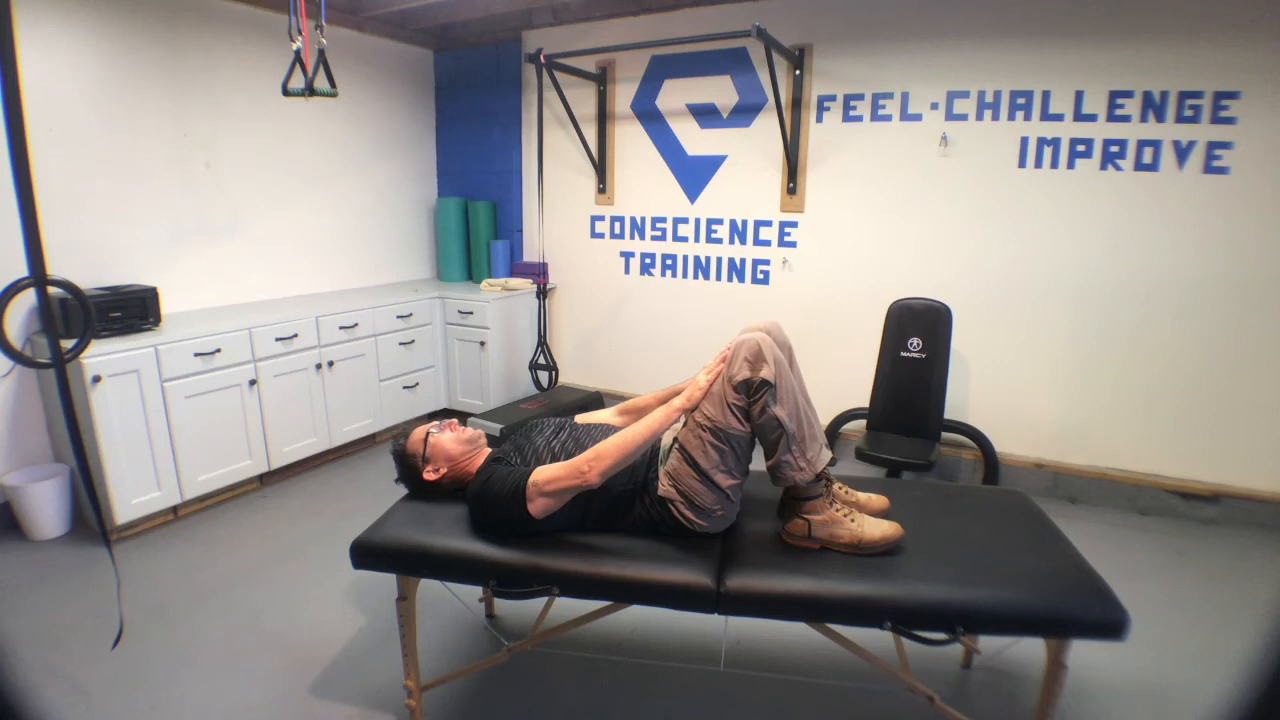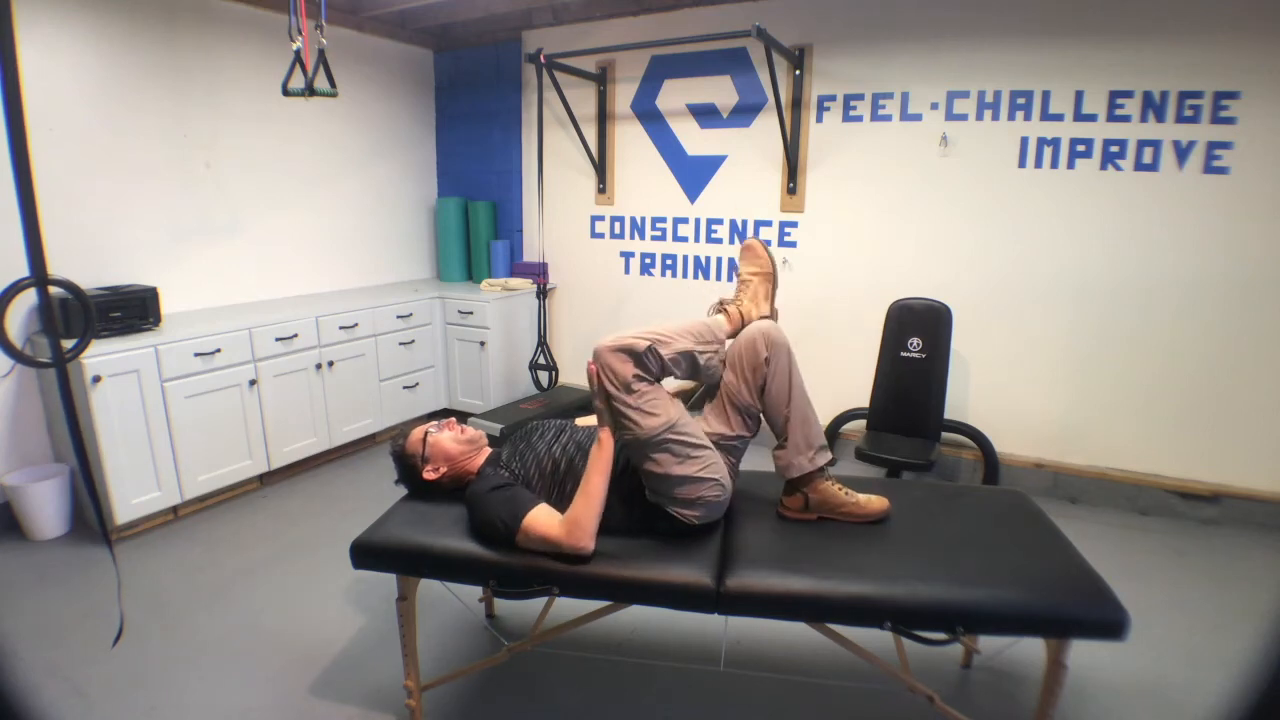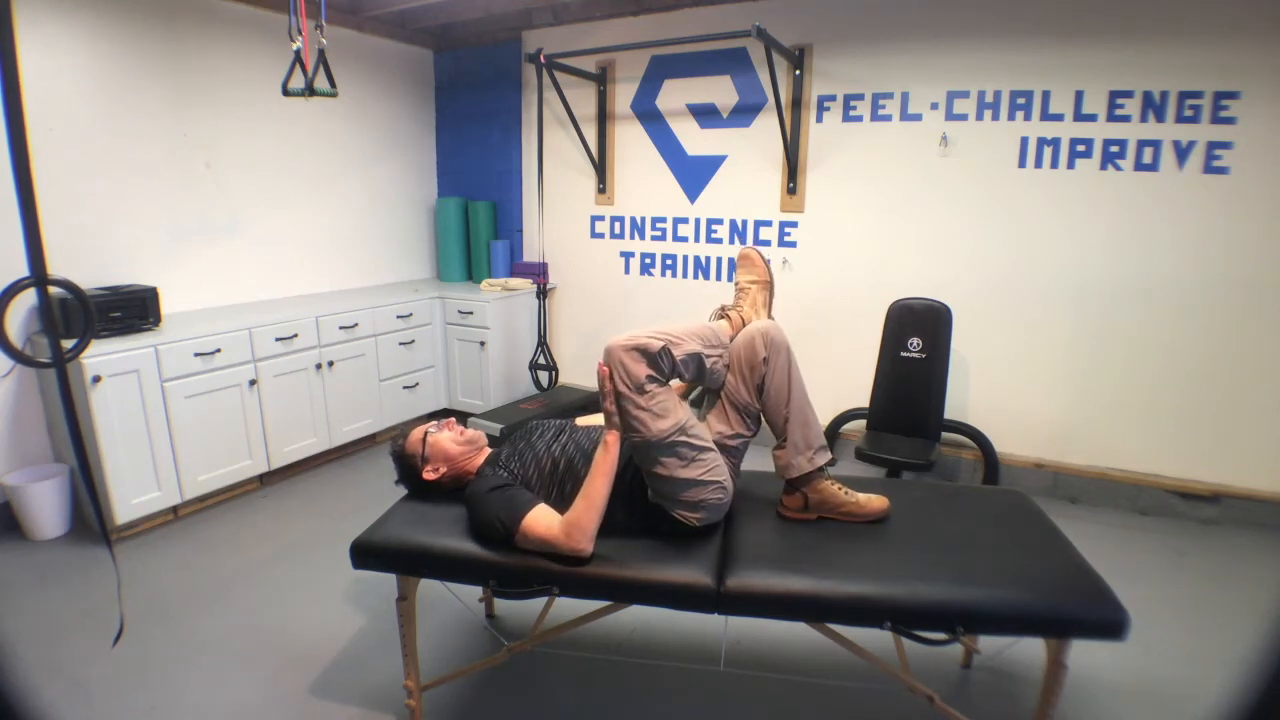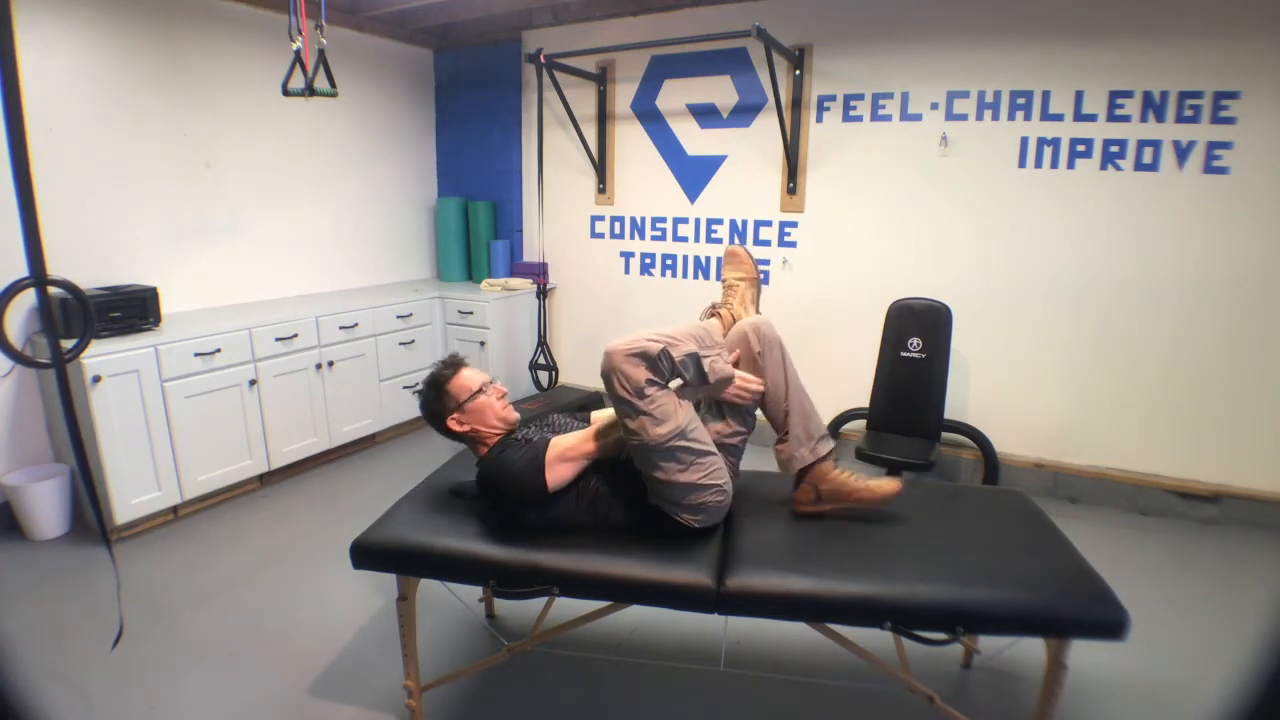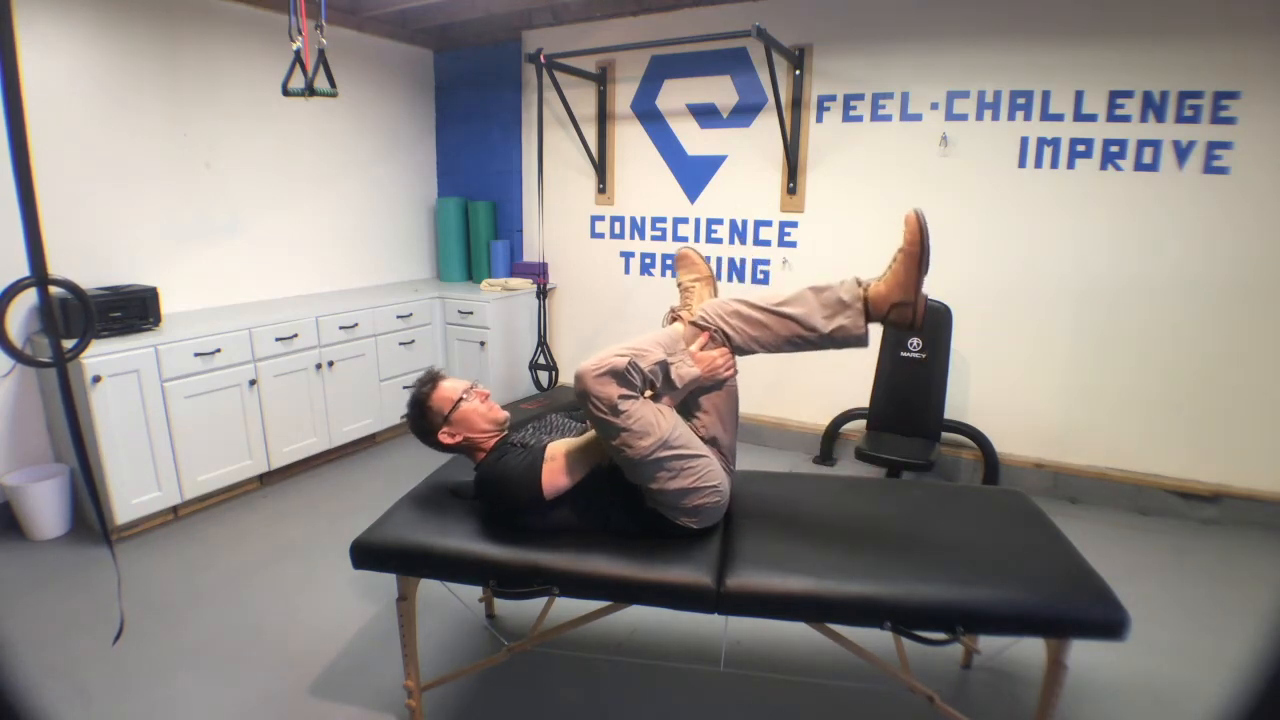
dt=1s
person 1, frame 1
left shoulder: (520, 441)
right shoulder: (491, 492)
left elbow: (617, 415)
right elbow: (588, 472)
left wrist: (699, 385)
right wrist: (684, 402)
left hip: (668, 455)
right hip: (686, 500)
left knee: (766, 337)
right knee: (753, 354)
left ankle: (812, 482)
right ankle: (812, 509)
person 1, frame 2
left shoulder: (522, 439)
right shoulder: (488, 498)
right elbow: (576, 540)
left wrist: (692, 384)
right wrist: (607, 429)
left hip: (701, 461)
right hip: (693, 493)
left knee: (764, 342)
right knee: (614, 354)
left ankle: (808, 486)
right ankle: (736, 314)
person 1, frame 3
left shoulder: (527, 436)
right shoulder: (488, 497)
right elbow: (576, 540)
left wrist: (682, 384)
right wrist: (614, 432)
left hip: (704, 460)
right hip: (693, 497)
left knee: (765, 339)
right knee: (624, 353)
left ankle: (807, 486)
right ankle: (735, 321)
person 1, frame 4
left shoulder: (535, 430)
right shoulder: (502, 471)
left elbow: (618, 418)
right elbow: (597, 443)
left wrist: (703, 380)
right wrist: (702, 384)
left hip: (698, 463)
right hip: (694, 496)
left knee: (757, 333)
right knee: (624, 355)
left ankle: (814, 477)
right ankle: (727, 321)
person 1, frame 5
left shoulder: (532, 434)
right shoulder: (500, 479)
left elbow: (612, 420)
right elbow: (596, 449)
left wrist: (675, 370)
right wrist: (682, 376)
left hip: (699, 460)
right hip: (693, 498)
left knee: (718, 319)
right knee: (597, 373)
left ankle: (877, 300)
right ankle: (691, 317)
